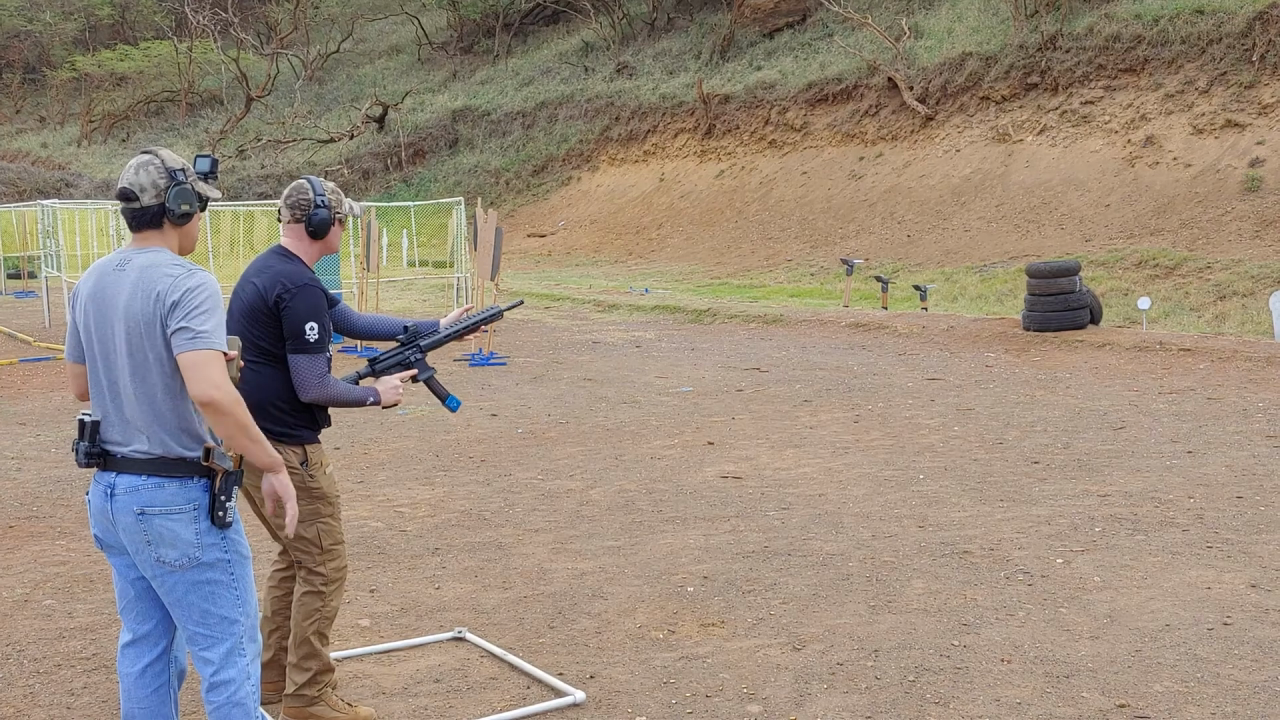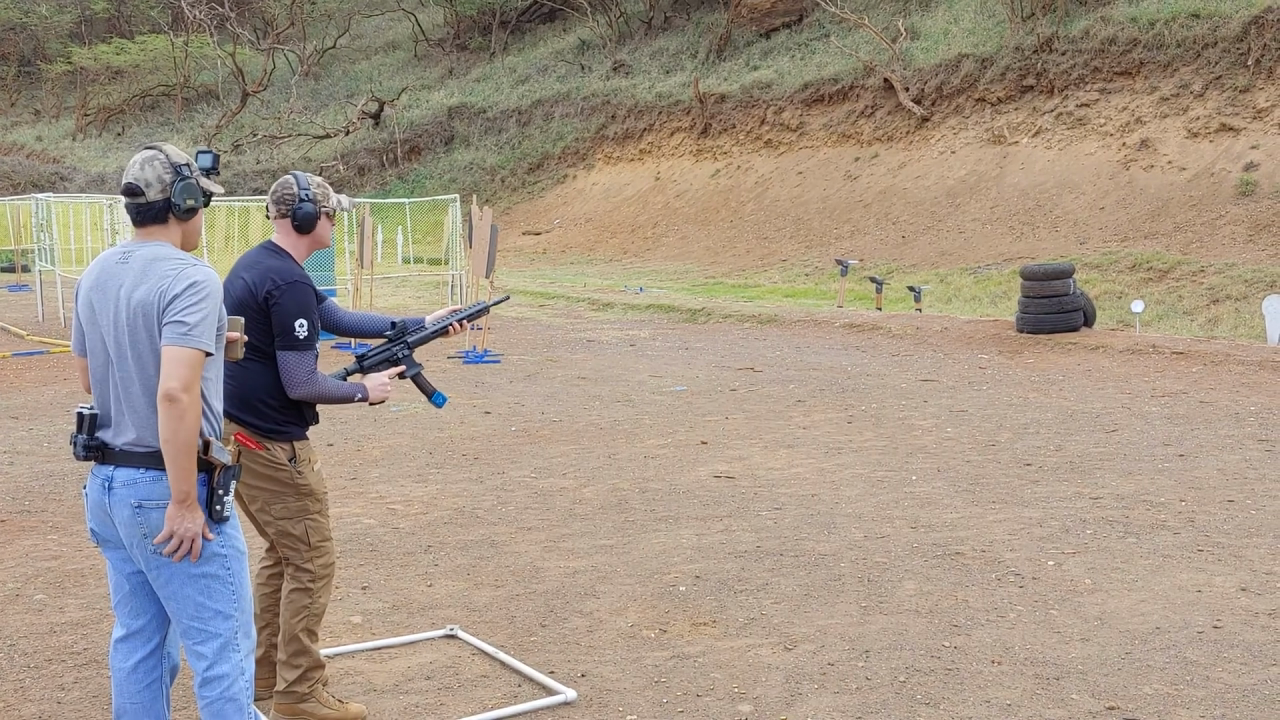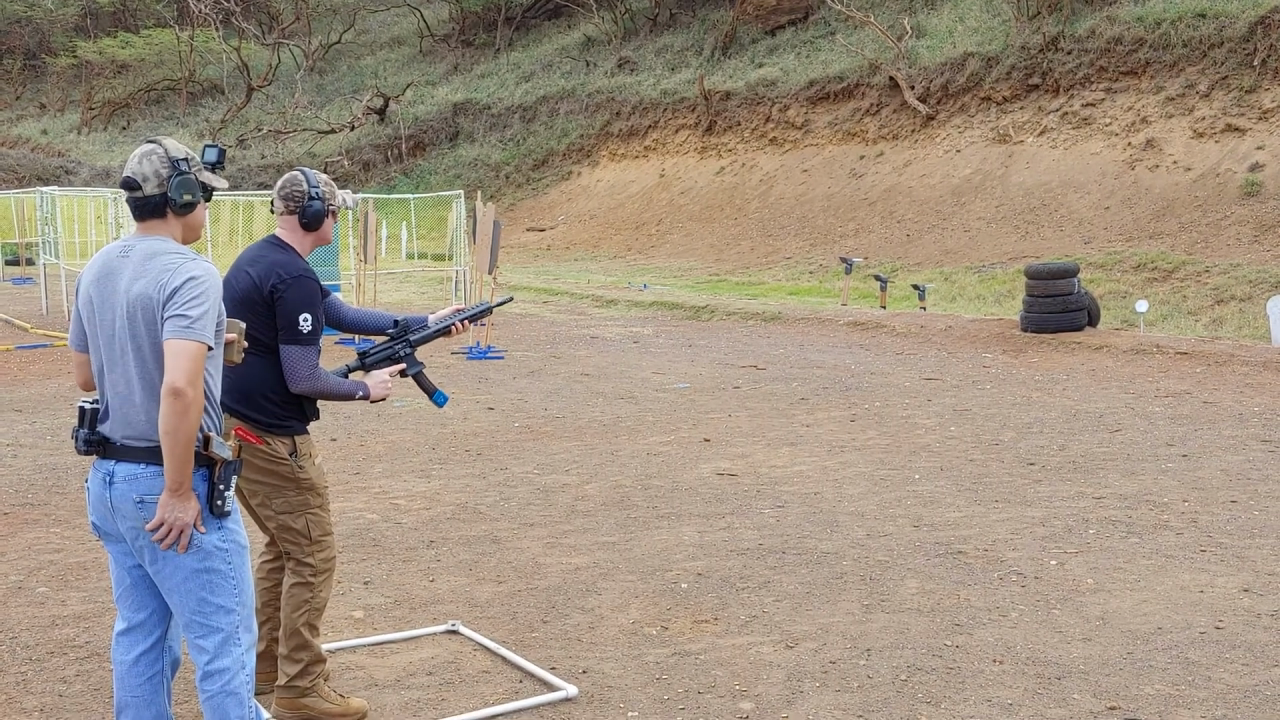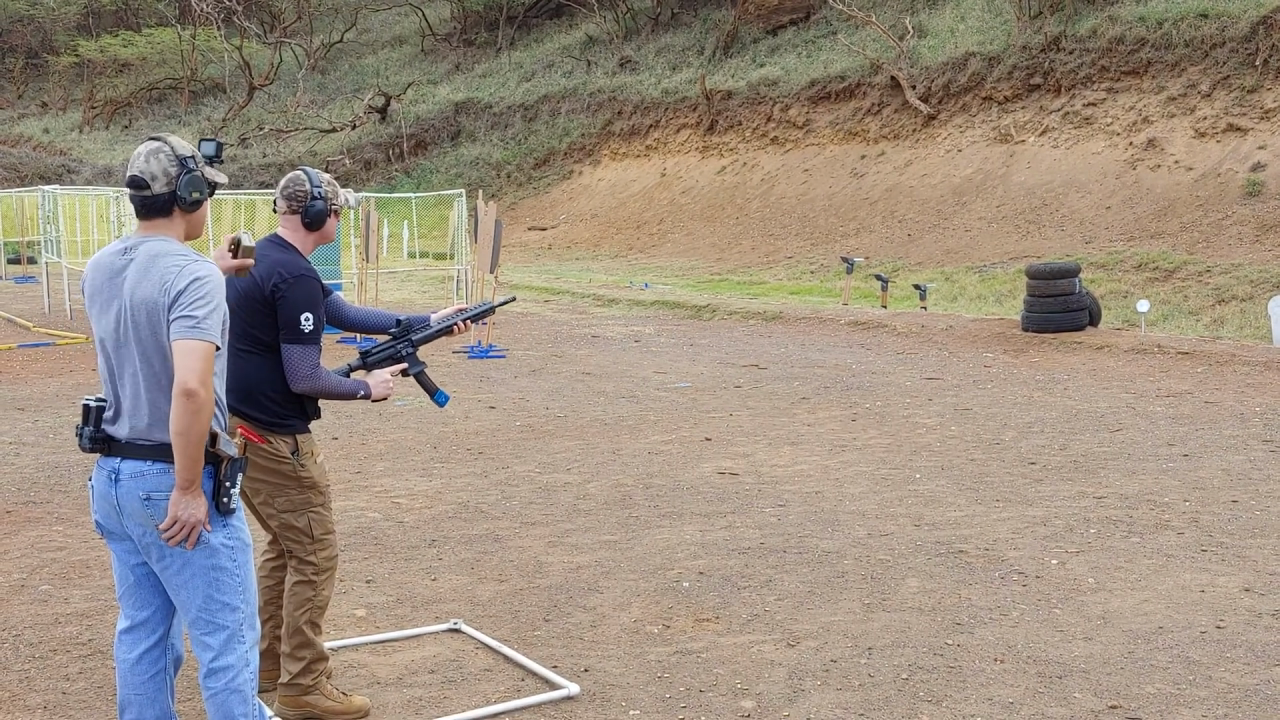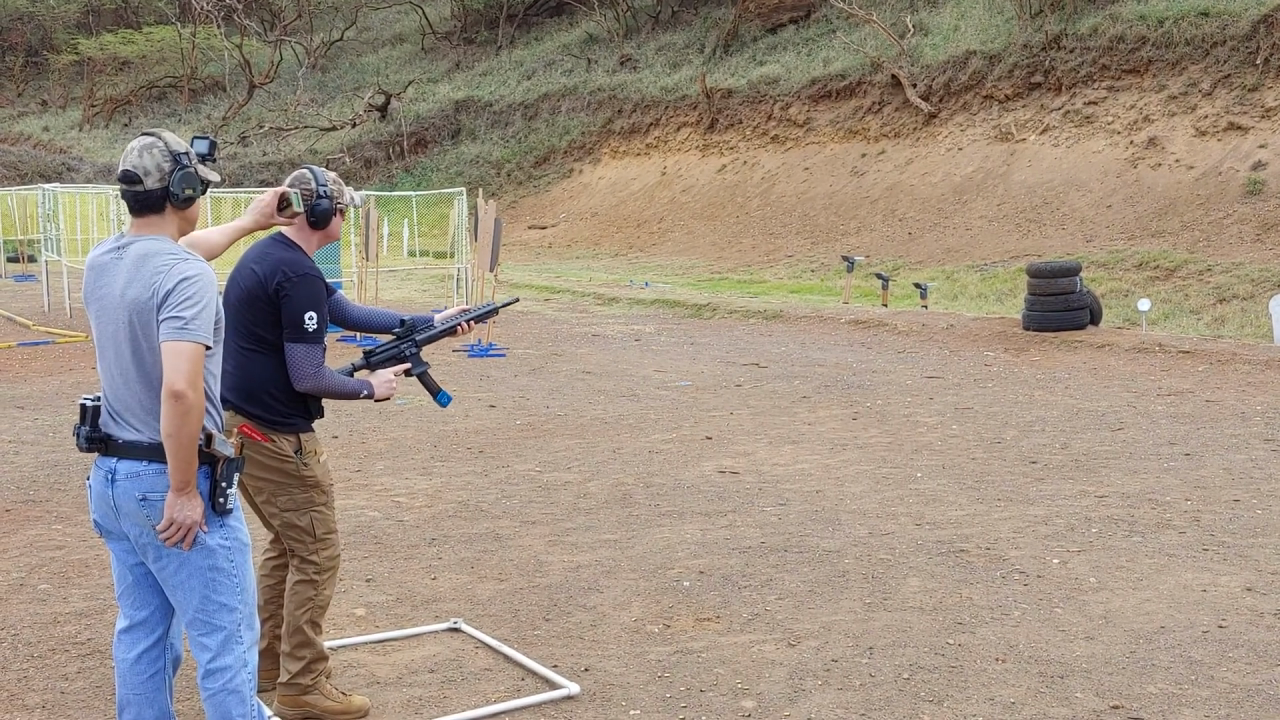
dt=1s
person 1, frame 1
left shoulder: (91, 281)
right shoulder: (186, 283)
left elbow: (81, 387)
right elbow: (208, 393)
right wrist: (273, 468)
left hip: (110, 489)
right hip: (176, 497)
left knee: (145, 645)
right knee: (227, 648)
person 1, frame 2
left shoulder: (96, 274)
right shoulder: (190, 278)
right elbow: (175, 394)
right wrist: (184, 502)
left hip: (107, 484)
right hip: (166, 488)
left knee: (138, 640)
right knee: (221, 644)
person 1, frame 3
left shoulder: (96, 269)
right shoulder: (189, 272)
right elbow: (180, 387)
right wrist: (178, 492)
left hip: (108, 478)
right hip: (166, 483)
left knee: (139, 634)
right knee: (223, 640)
person 1, frame 4
left shoulder: (99, 267)
right shoulder: (195, 273)
right elbow: (191, 388)
right wrist: (188, 490)
left hip: (113, 476)
right hip: (174, 480)
left knee: (142, 631)
right knee: (226, 637)
person 1, frame 5
left shoulder: (100, 262)
right shoulder: (186, 276)
right elbow: (180, 390)
left wrist: (249, 222)
right wrist: (183, 492)
left hip: (110, 476)
right hip: (170, 480)
left knee: (141, 633)
right knee: (225, 638)
person 2, frame 1
left shoulder: (271, 268)
right shoulder: (300, 287)
left elbow: (352, 322)
right elbow: (313, 387)
left wrist: (436, 326)
right wrist: (376, 394)
right hip: (283, 449)
left knee: (294, 557)
right knee: (323, 567)
person 2, frame 2
left shoulder: (258, 263)
right shoulder: (289, 283)
left elbow: (340, 319)
right elbow: (301, 385)
left wrist: (421, 324)
right wrist: (364, 390)
left hip: (238, 432)
right hip: (270, 445)
left knee: (282, 554)
right knee: (311, 564)
left ankle: (265, 672)
person 2, frame 3
left shoulder: (258, 257)
right shoulder: (295, 278)
left elbow: (344, 315)
right elbow: (303, 379)
left wrist: (426, 322)
right wrist: (365, 388)
left hip: (238, 427)
right hip: (272, 440)
left knee: (281, 548)
right knee: (311, 558)
left ankle: (265, 664)
person 2, frame 4
left shoulder: (261, 256)
right shoulder: (296, 277)
left elbow: (345, 313)
right elbow: (303, 378)
left wrist: (428, 321)
right wrist: (366, 388)
left hip: (240, 426)
right hip: (274, 439)
left knee: (284, 545)
right knee: (313, 556)
left ankle: (270, 662)
person 2, frame 5
left shoulder: (266, 253)
right shoulder: (299, 276)
left elbow: (348, 312)
right elbow: (308, 378)
left wrist: (432, 322)
right wrist: (369, 388)
left hip: (240, 424)
right hip: (275, 438)
left knee: (285, 545)
right knee: (315, 554)
left ankle: (269, 662)
